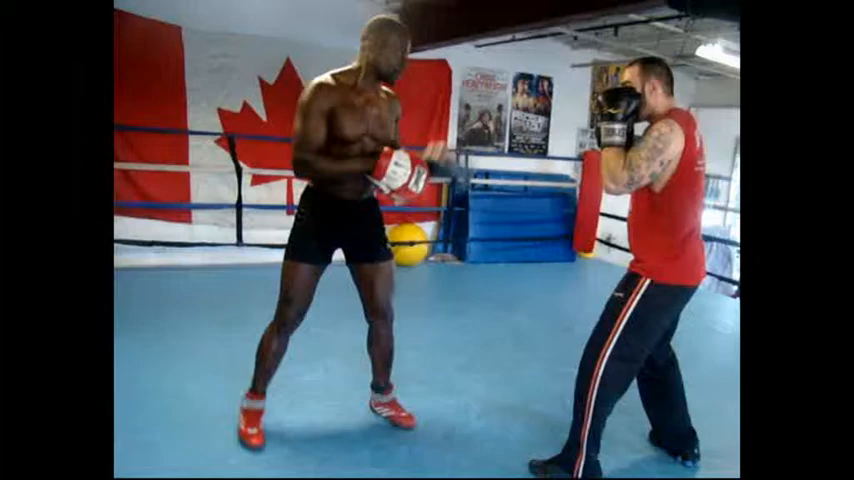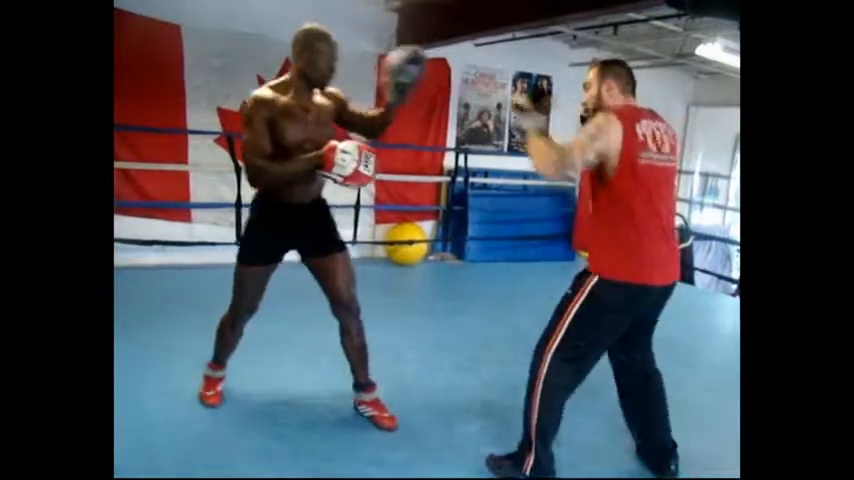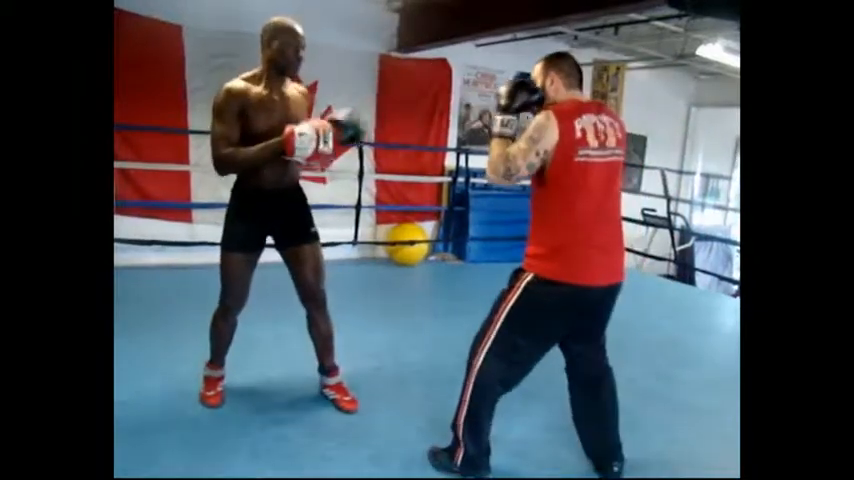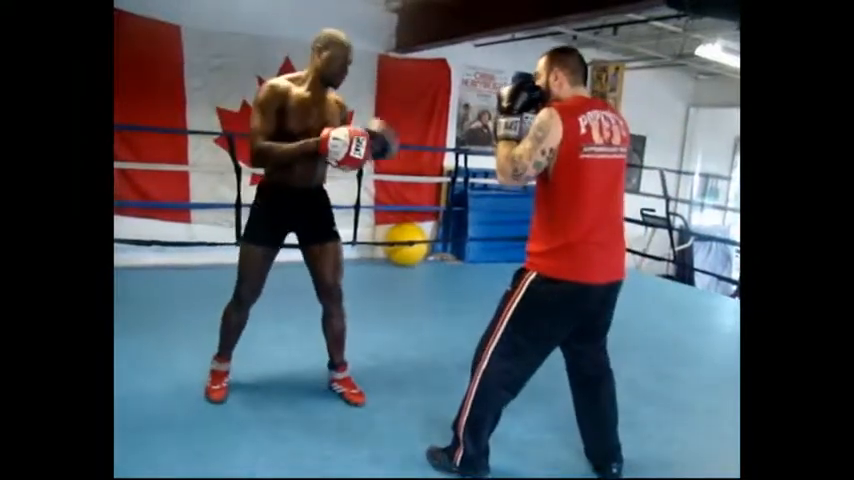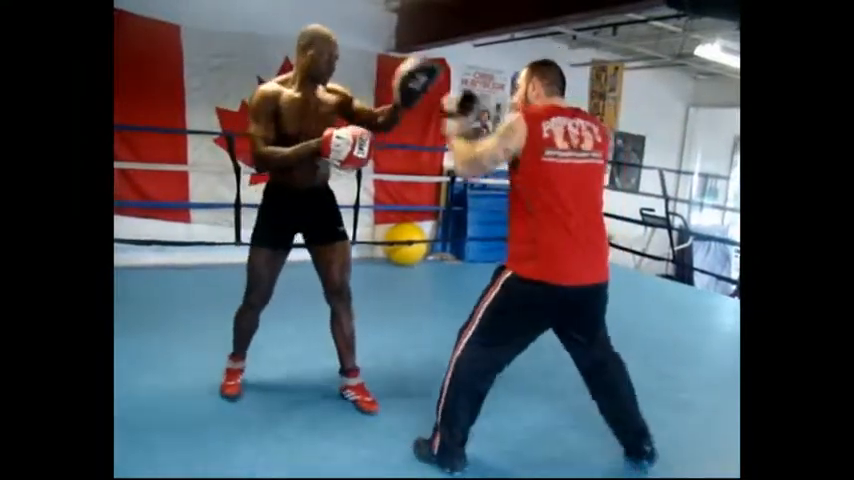
dt=0.7s
person 1, frame 1
left shoulder: (667, 130)
right shoulder: (682, 125)
left elbow: (617, 182)
right elbow: (640, 177)
left wrist: (612, 126)
right wrist: (617, 126)
left hip: (661, 272)
right hip: (679, 268)
left knee: (603, 361)
right knee: (654, 354)
right ankle: (680, 441)
person 1, frame 2
left shoulder: (610, 123)
right shoulder: (661, 129)
left elbow: (555, 166)
left wrist: (533, 124)
left hip: (617, 273)
right hip: (663, 272)
left knee: (556, 359)
right knee: (635, 357)
person 1, frame 3
left shoulder: (552, 121)
right shoulder: (612, 123)
left elbow: (501, 173)
left wrist: (506, 116)
left hip: (555, 272)
right hip: (606, 273)
left knee: (491, 357)
right knee: (590, 363)
person 1, frame 4
left shoulder: (556, 118)
right shoulder: (615, 121)
left elbow: (510, 173)
left wrist: (509, 119)
left hip: (558, 271)
right hip: (607, 271)
left knee: (498, 360)
right knee: (591, 363)
person 1, frame 5
left shoulder: (523, 123)
right shoulder: (593, 129)
left elbow: (467, 164)
left wrist: (453, 119)
left hip: (535, 273)
right hip: (591, 274)
left knee: (474, 353)
right knee: (599, 358)
left ankle: (446, 447)
right ankle: (639, 444)
person 2, frame 1
left shoulder: (390, 102)
right shoulder: (324, 92)
right elbow: (303, 163)
left wrist: (424, 159)
right wrist: (367, 164)
left hip: (366, 213)
right hip: (321, 211)
left knee: (382, 315)
right knee: (288, 318)
left ankle: (382, 396)
right ankle: (254, 403)
person 2, frame 2
left shoulder: (330, 100)
right shoulder: (264, 102)
left elbow: (373, 127)
right elbow: (257, 173)
left wrist: (394, 94)
right wrist: (317, 160)
left hip: (313, 213)
right hip: (270, 215)
left knee: (348, 308)
right knee: (242, 310)
left ankle: (365, 394)
right ankle: (215, 372)
person 2, frame 3
left shoulder: (300, 93)
right shoulder: (236, 94)
right elbow: (222, 161)
left wrist: (329, 139)
right wrist: (279, 144)
left hip: (291, 201)
right hip: (249, 204)
left knee: (315, 296)
right knee: (232, 302)
left ankle: (330, 377)
right ankle: (214, 372)
person 2, frame 4
left shoulder: (336, 105)
right shoulder: (277, 91)
left elbow: (338, 153)
right elbow: (258, 151)
left wrist: (364, 146)
right wrist: (315, 144)
left hip: (314, 201)
right hip: (273, 199)
left knee: (332, 293)
right knee: (245, 294)
left ankle: (339, 372)
right ankle: (221, 366)
person 2, frame 5
left shoulder: (336, 96)
right shoulder: (270, 95)
left elbow: (379, 122)
right elbow: (260, 158)
left wrist: (404, 99)
right wrist: (316, 146)
left hip: (321, 200)
right hip: (280, 201)
left knee: (340, 293)
right knee: (256, 296)
left ankle: (351, 378)
right ankle: (236, 363)
